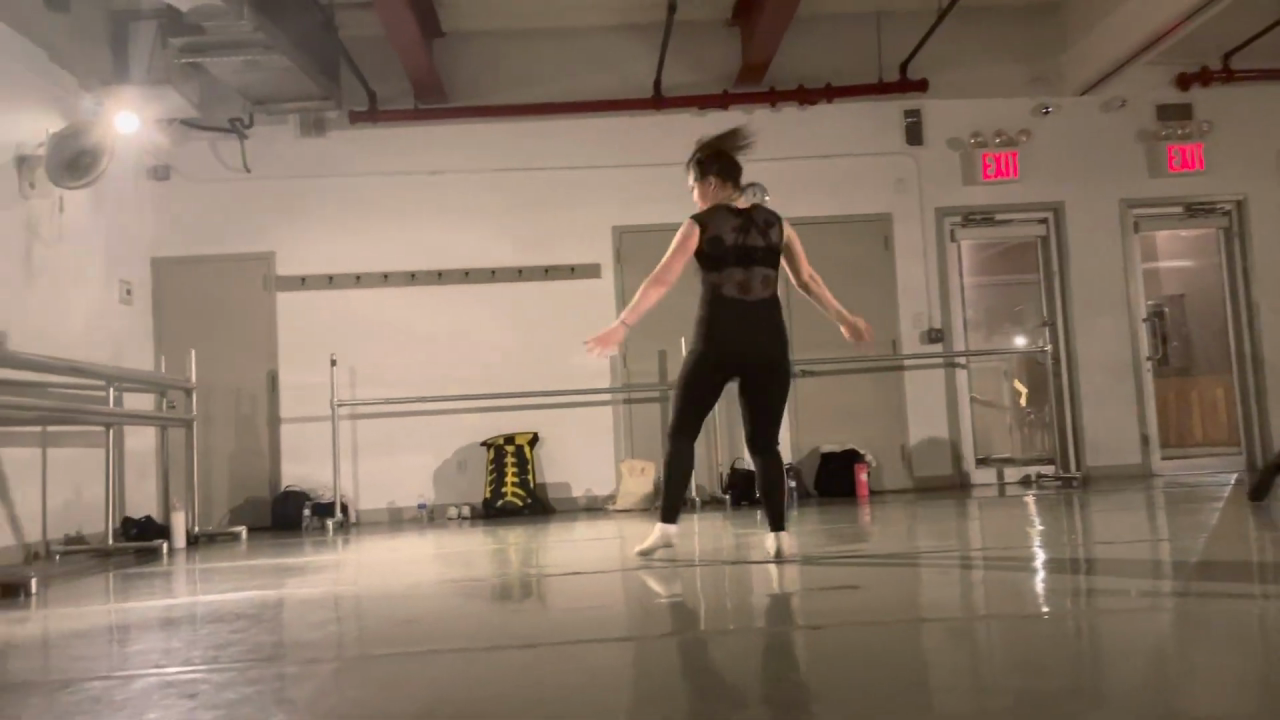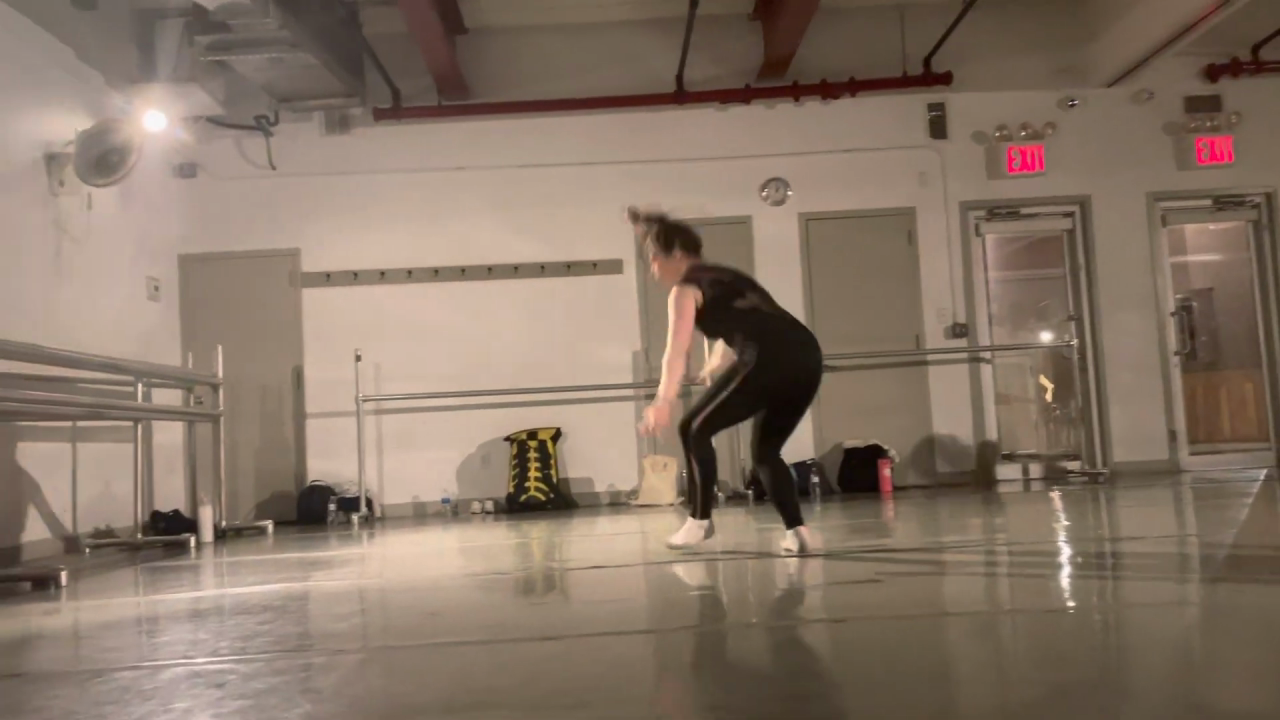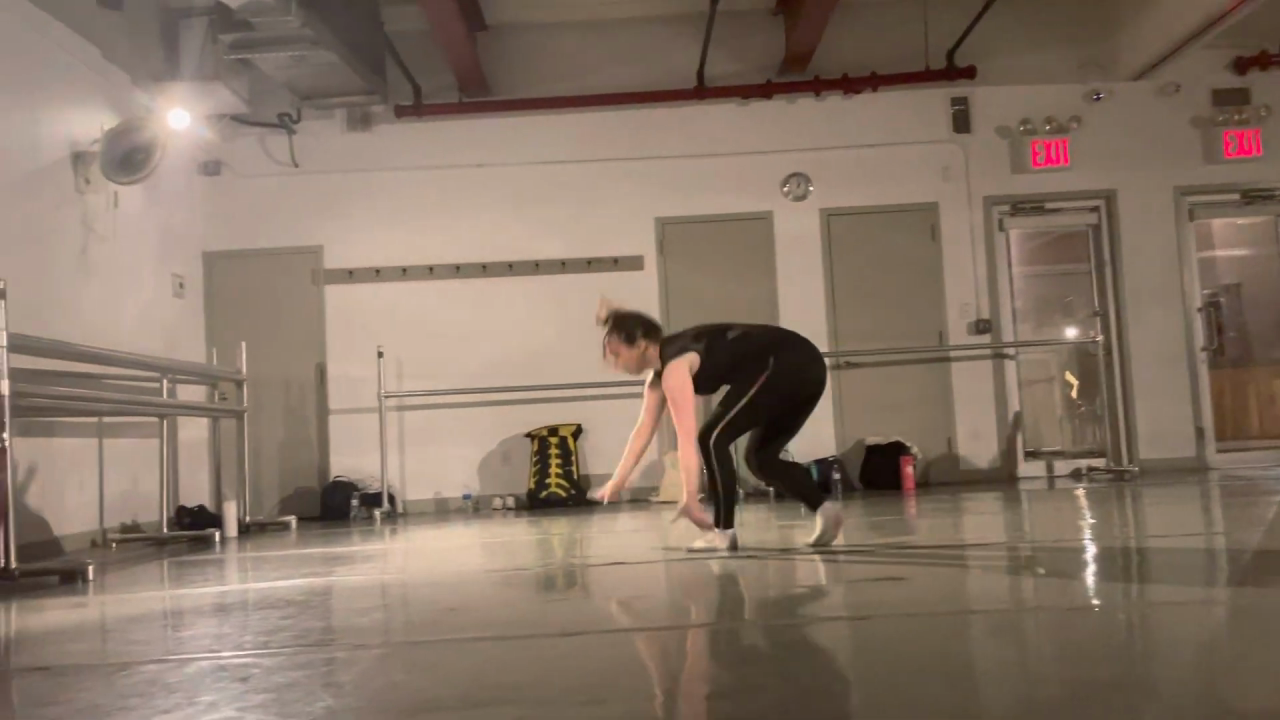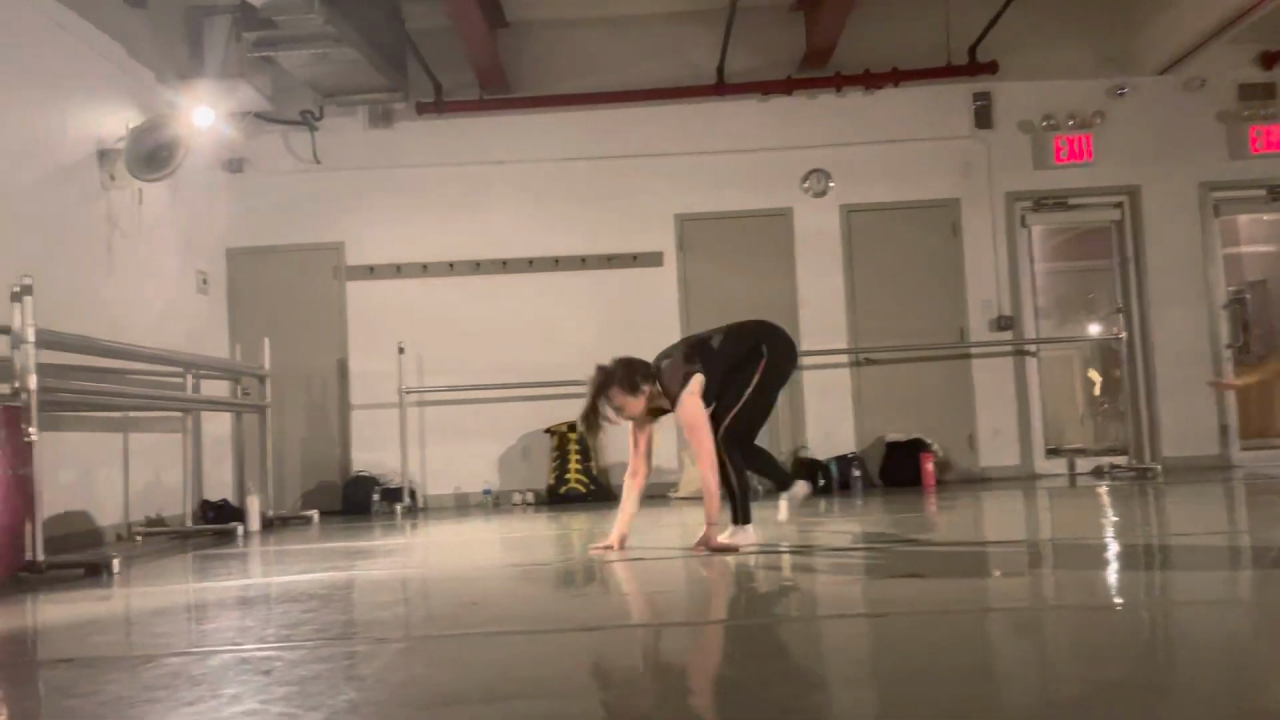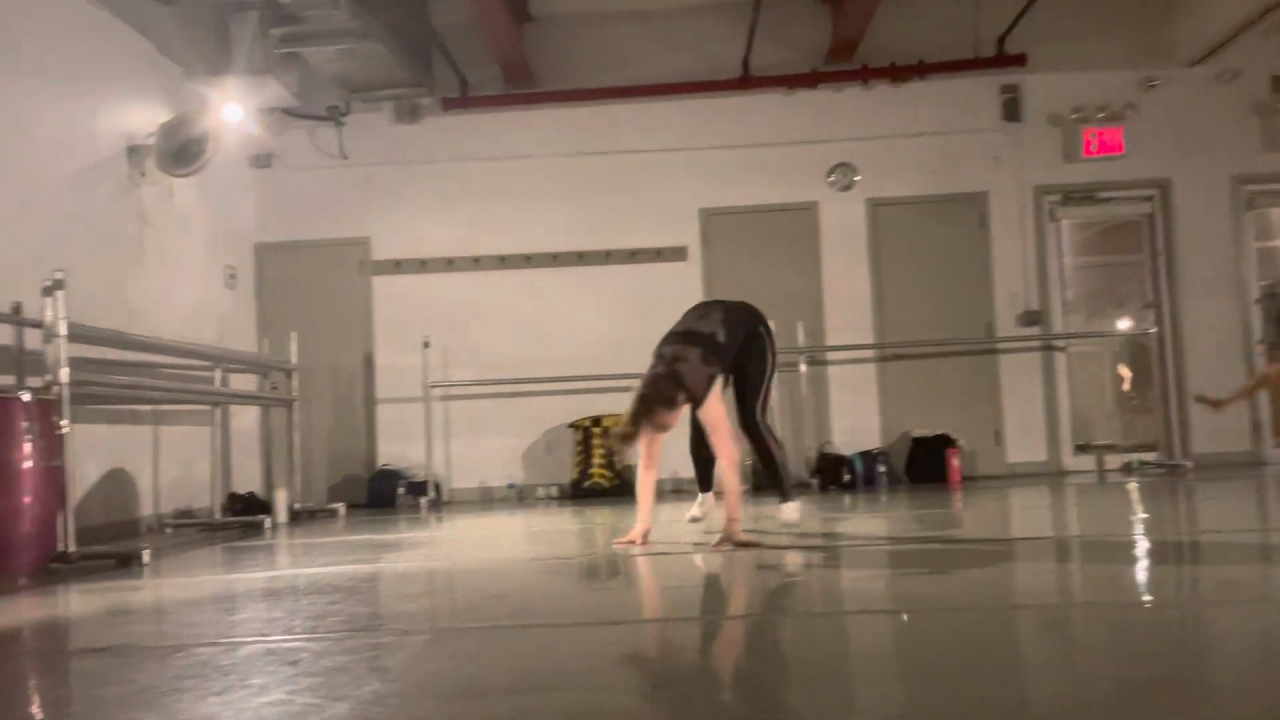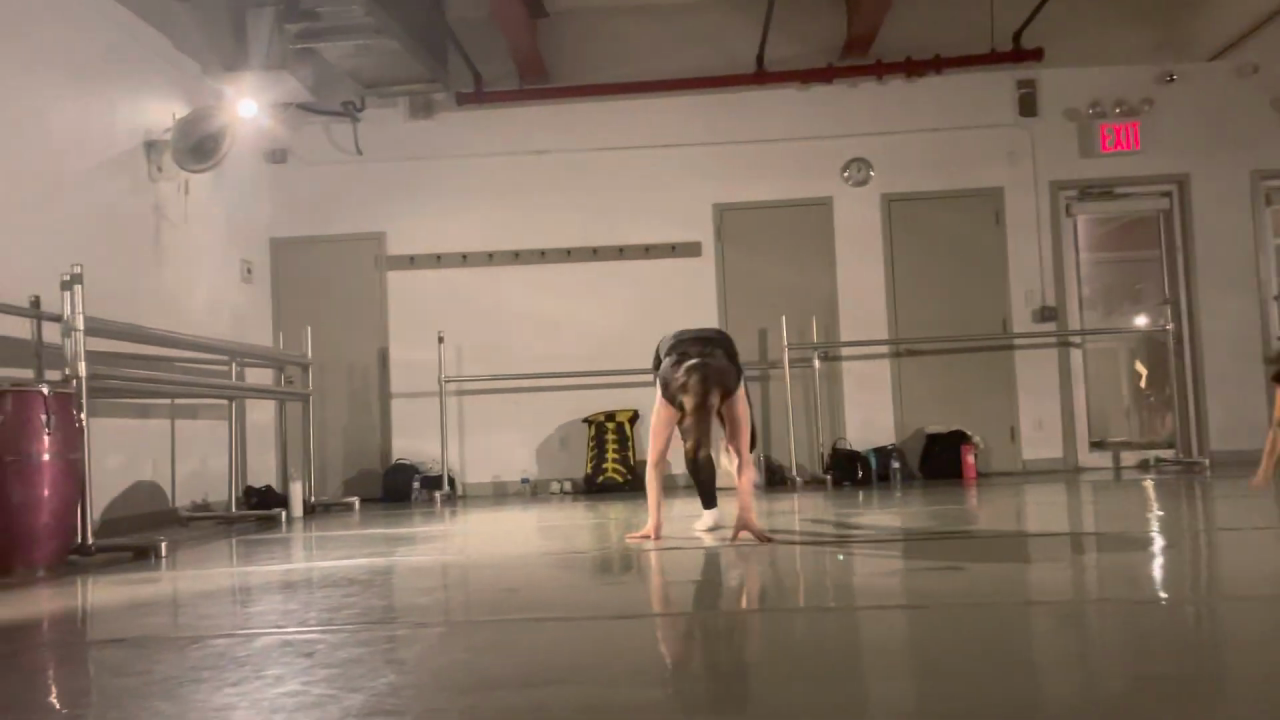
dt=0.2s
person 1, frame 1
left shoulder: (699, 225)
right shoulder: (775, 223)
left elbow: (660, 281)
right elbow: (807, 280)
left wrist: (621, 325)
right wrist: (845, 317)
left hip: (717, 340)
right hip: (768, 342)
left knee: (680, 435)
right knee: (763, 445)
left ankle: (666, 527)
right ankle: (777, 535)
person 1, frame 2
left shoulder: (685, 289)
right shoulder: (722, 278)
left elbow: (677, 352)
left wrist: (664, 401)
right wrist: (715, 367)
left hip: (768, 359)
right hip: (807, 359)
left knee: (695, 430)
right knee: (766, 452)
left ankle: (699, 522)
right ankle: (796, 530)
person 1, frame 3
left shoulder: (675, 364)
right shoulder: (662, 371)
left elbow: (688, 438)
right elbow: (643, 430)
left wrist: (690, 498)
right wrist: (618, 480)
left hip: (782, 363)
left knee: (713, 438)
right knee: (760, 458)
left ankle: (724, 531)
right ankle: (824, 507)
person 1, frame 4
left shoulder: (683, 393)
right shoulder: (643, 395)
left elbow: (706, 462)
right elbow: (637, 471)
left wrist: (711, 529)
right wrist: (619, 531)
left hip: (769, 348)
right hip: (749, 351)
left knee: (727, 437)
right knee: (734, 441)
left ankle: (742, 528)
right ankle: (790, 486)
person 1, frame 5
left shoulder: (703, 390)
right shoulder: (655, 396)
left elbow: (727, 460)
right elbow: (647, 465)
left wrist: (733, 523)
right wrist: (642, 525)
left hip: (752, 330)
left knee: (752, 420)
right knee: (701, 429)
left ankle: (788, 502)
right ankle: (705, 494)
person 1, frame 6
left shoulder: (729, 383)
right shoulder: (670, 393)
left elbow: (743, 452)
right elbow: (656, 461)
left wrist: (747, 514)
right wrist: (654, 521)
left knee: (743, 438)
right knee: (693, 441)
right ankle: (709, 510)
